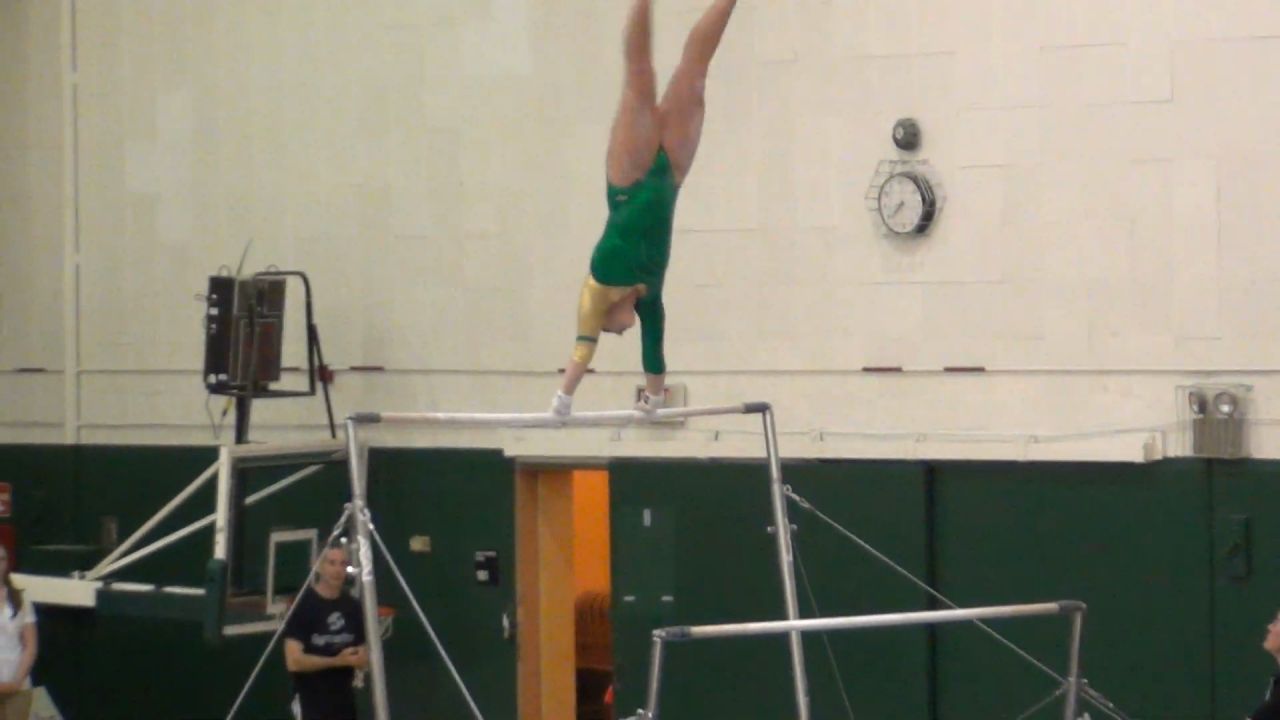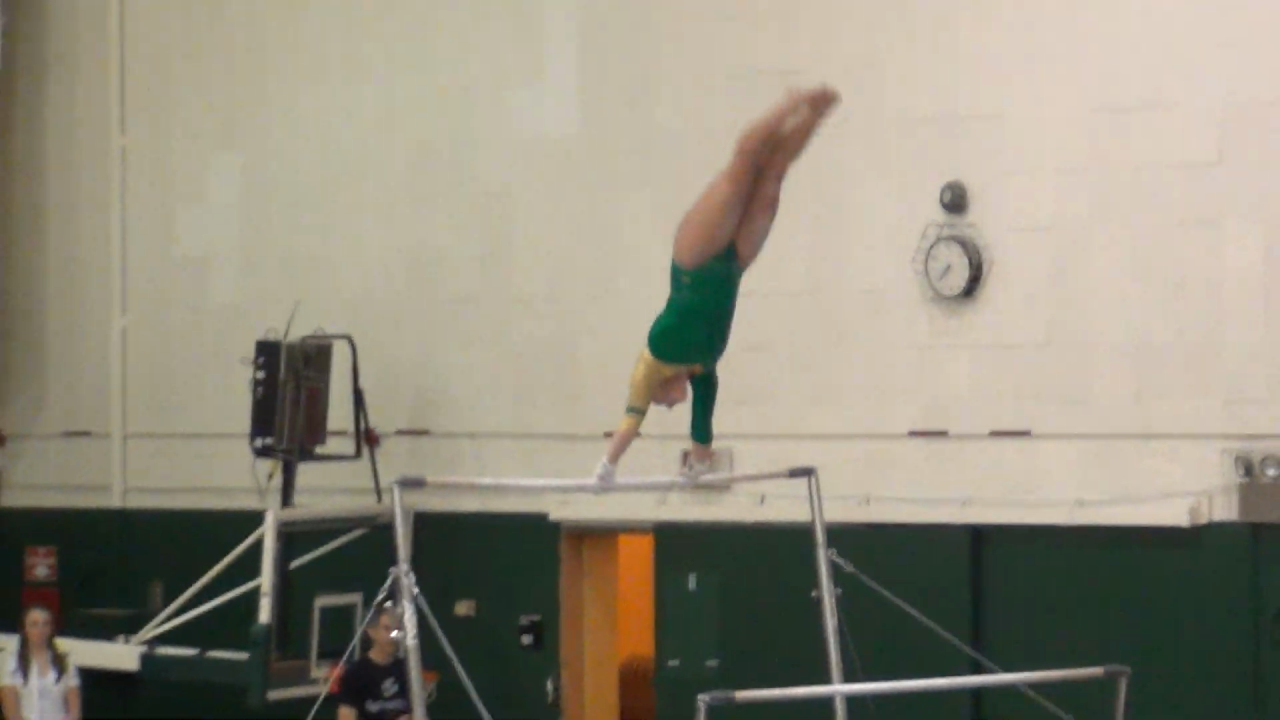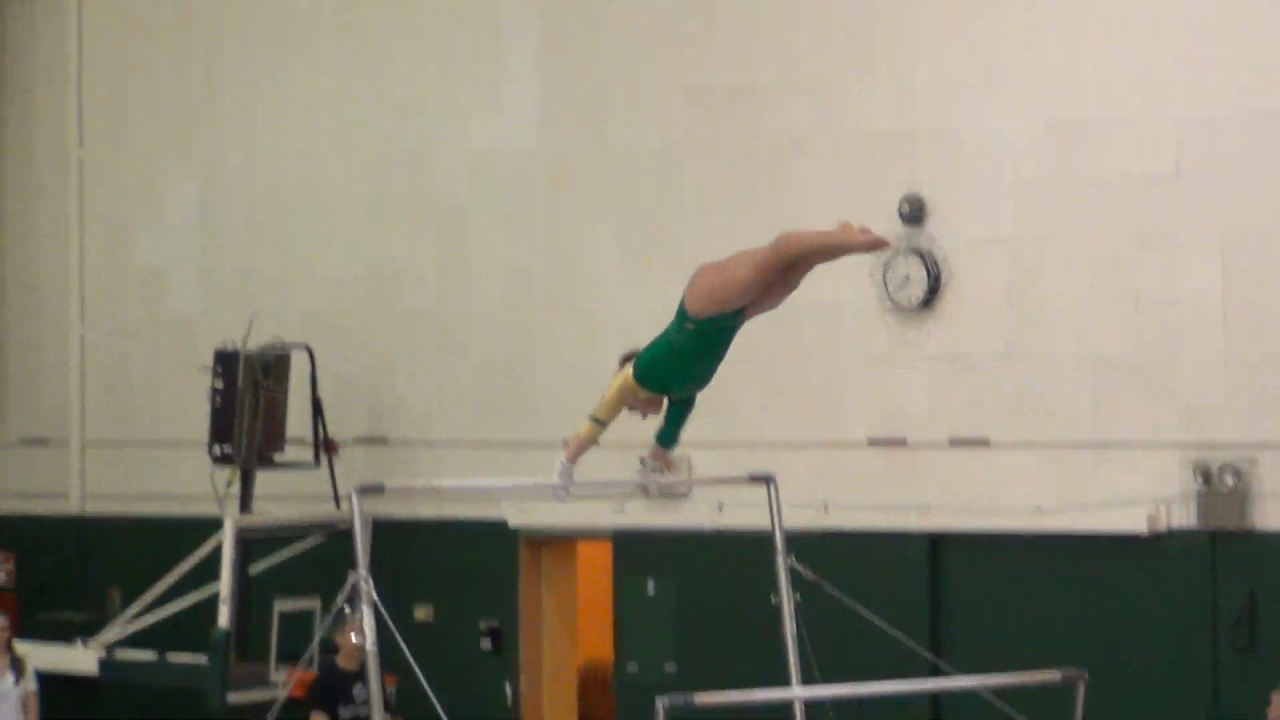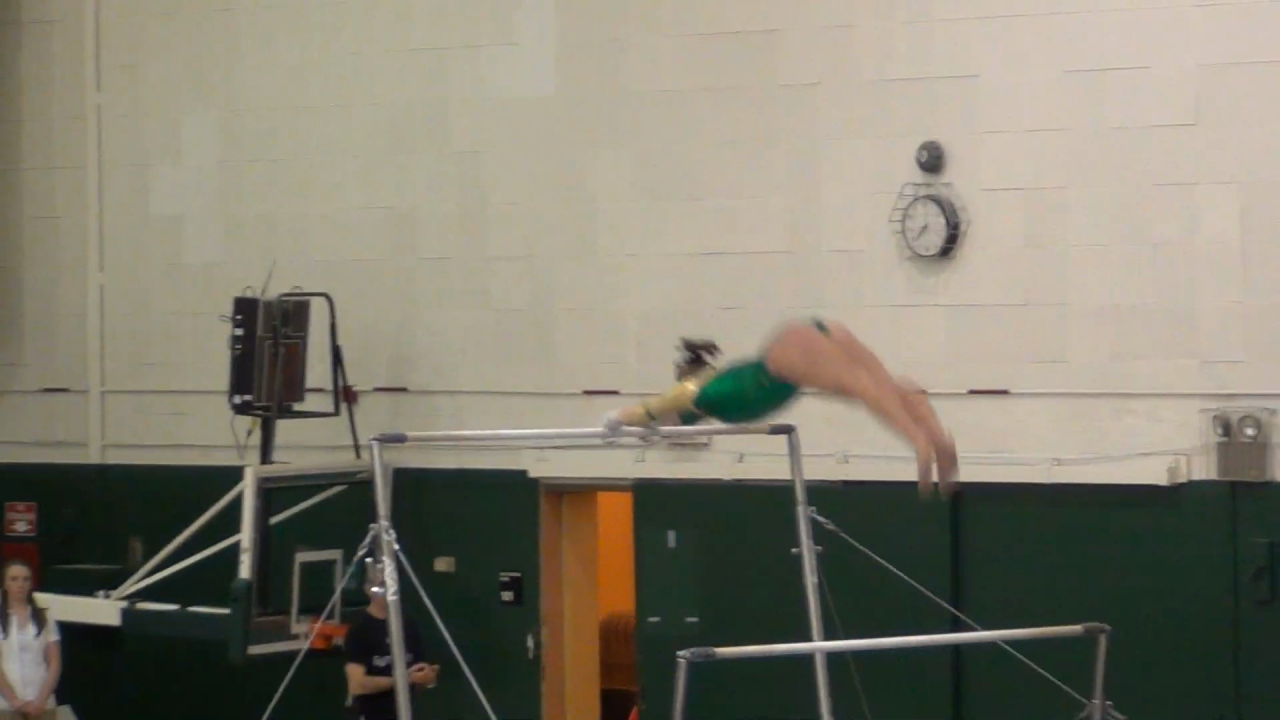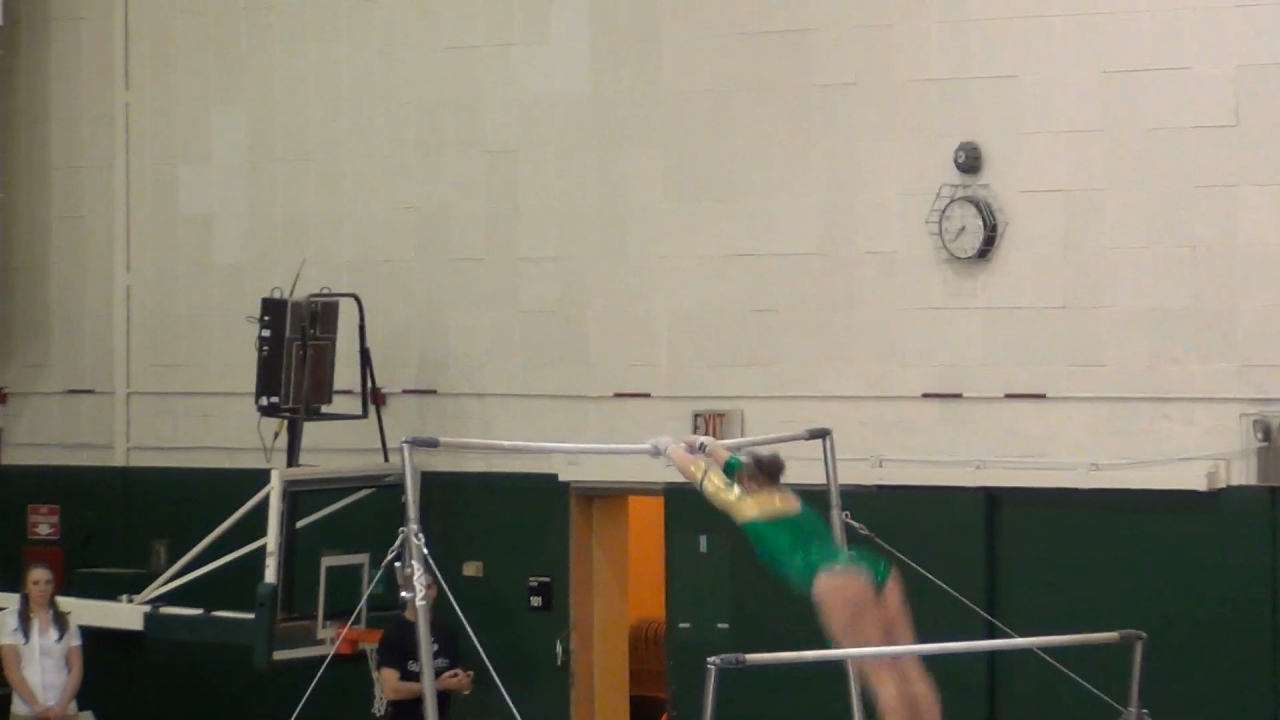
dt=0.2s
person 1, frame 1
left shoulder: (619, 291)
right shoulder: (644, 290)
left elbow: (582, 349)
right elbow: (653, 349)
left hip: (637, 185)
right hip: (659, 181)
right knee: (692, 75)
person 1, frame 2
left shoulder: (657, 364)
right shoulder: (698, 366)
left elbow: (631, 421)
right elbow: (702, 421)
left wrist: (606, 469)
right wrist: (698, 463)
left hip: (701, 268)
right hip: (724, 262)
person 1, frame 3
left shoulder: (635, 378)
right shoulder: (678, 387)
left elbow: (595, 425)
right elbow: (671, 426)
left wrist: (565, 466)
left hip: (707, 313)
right hip: (718, 314)
left ankle: (848, 240)
person 1, frame 4
left shoulder: (693, 389)
right shoulder: (709, 389)
left elbow: (648, 412)
left wrist: (614, 420)
left hip: (793, 346)
right hip: (814, 336)
person 1, frame 5
left shoulder: (743, 498)
right shoulder: (782, 494)
left elbow: (692, 469)
right elbow: (731, 460)
left wrist: (667, 446)
right wrist: (702, 444)
left hip: (834, 576)
right hip: (866, 570)
left knee: (881, 677)
